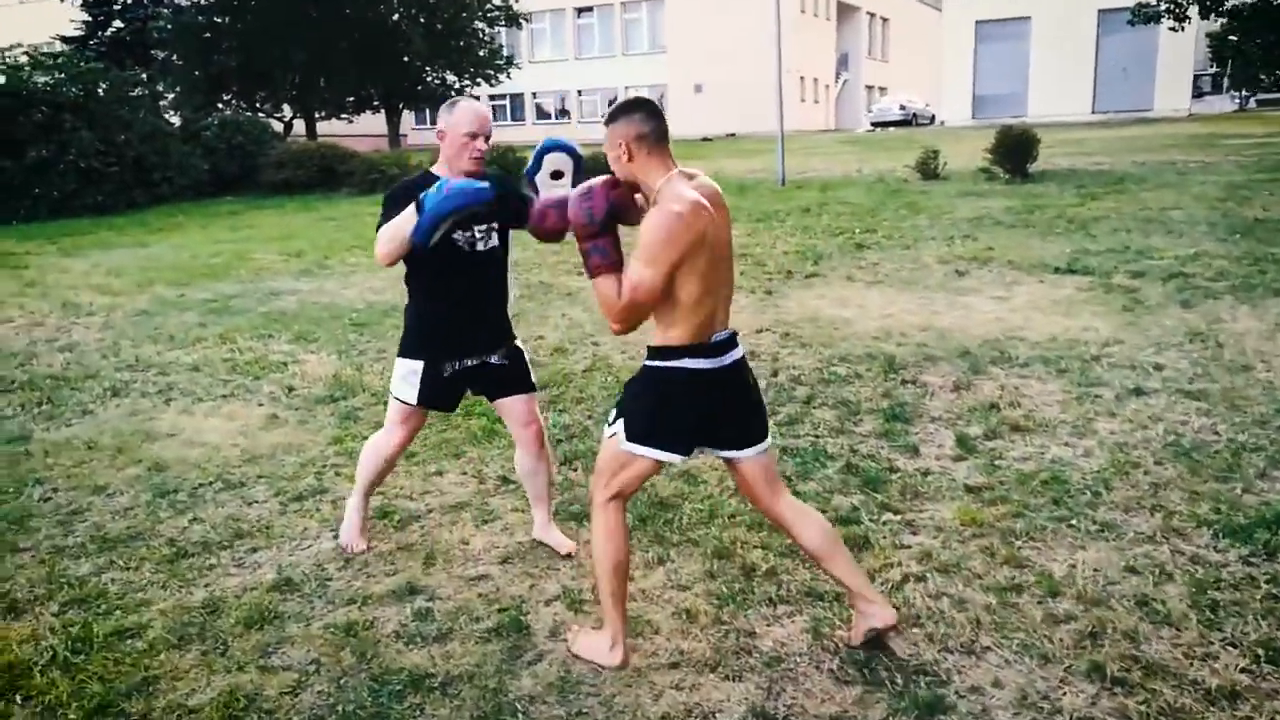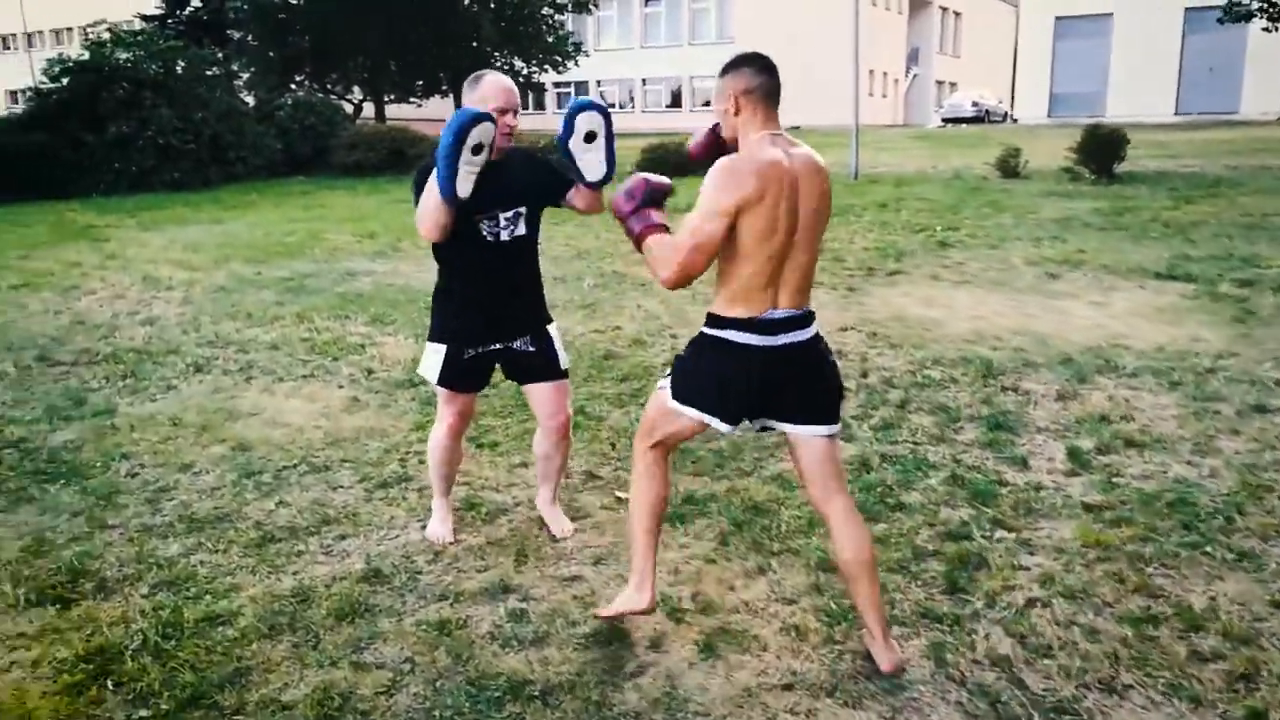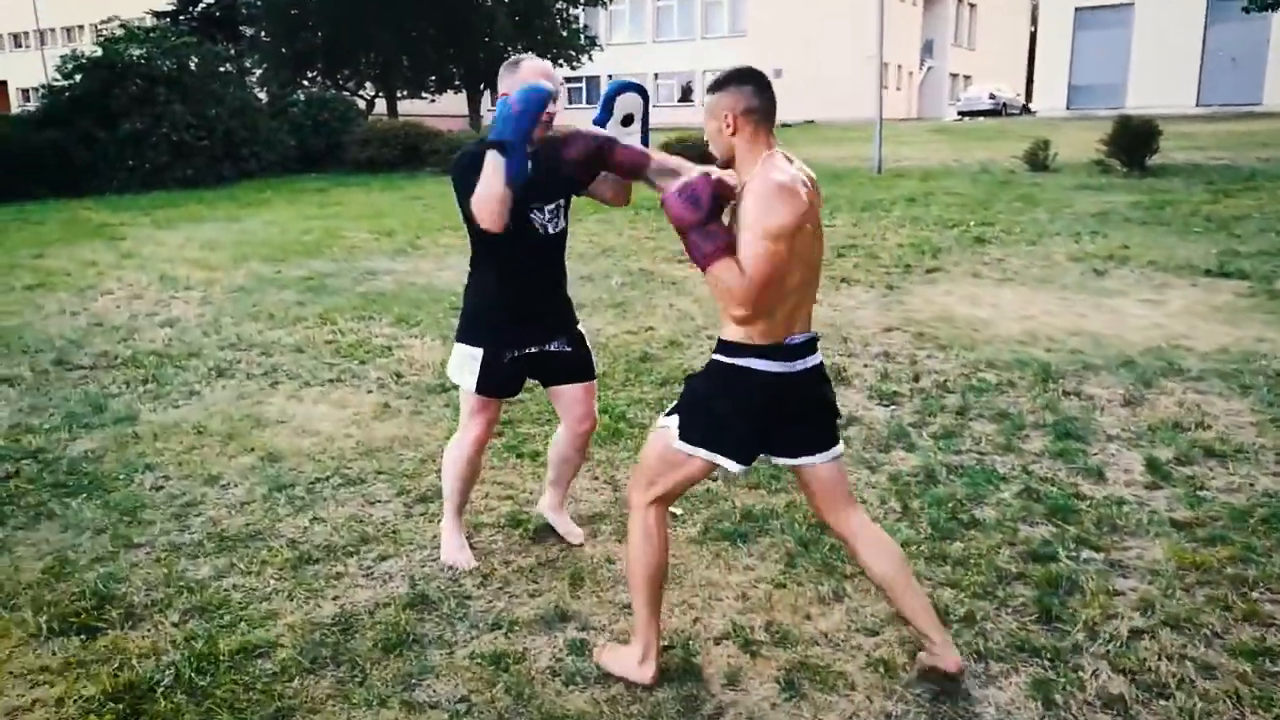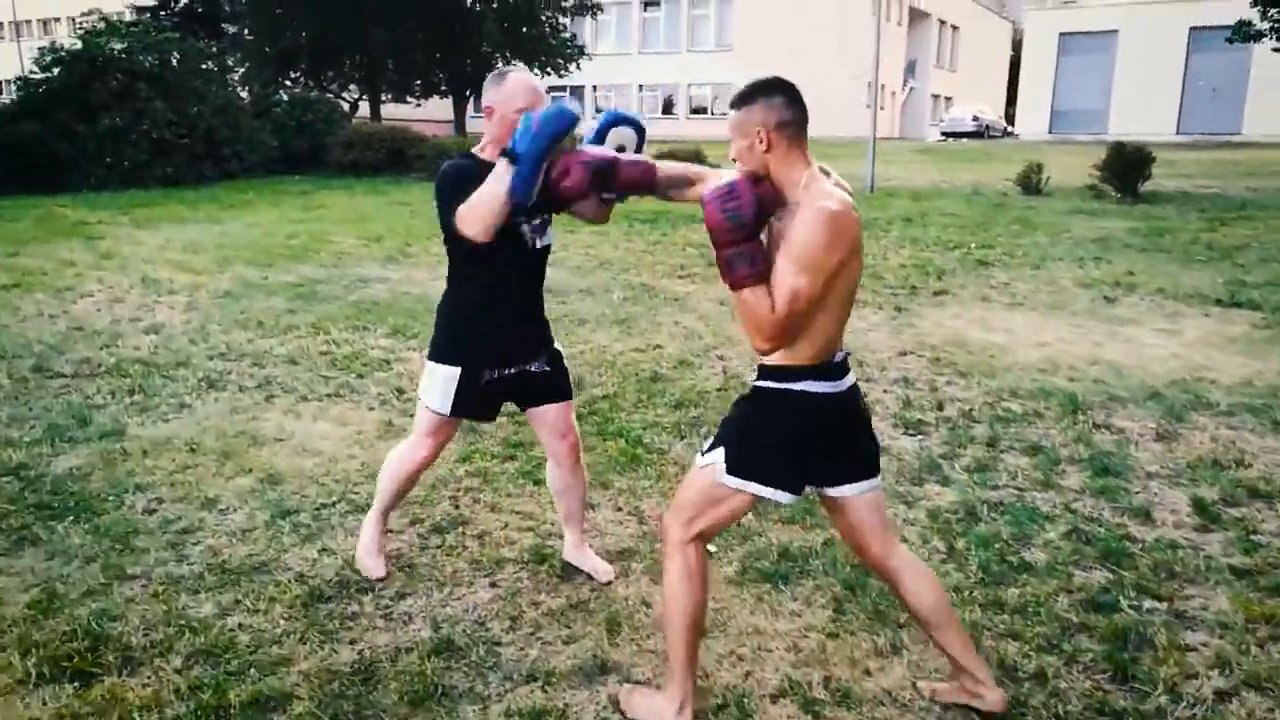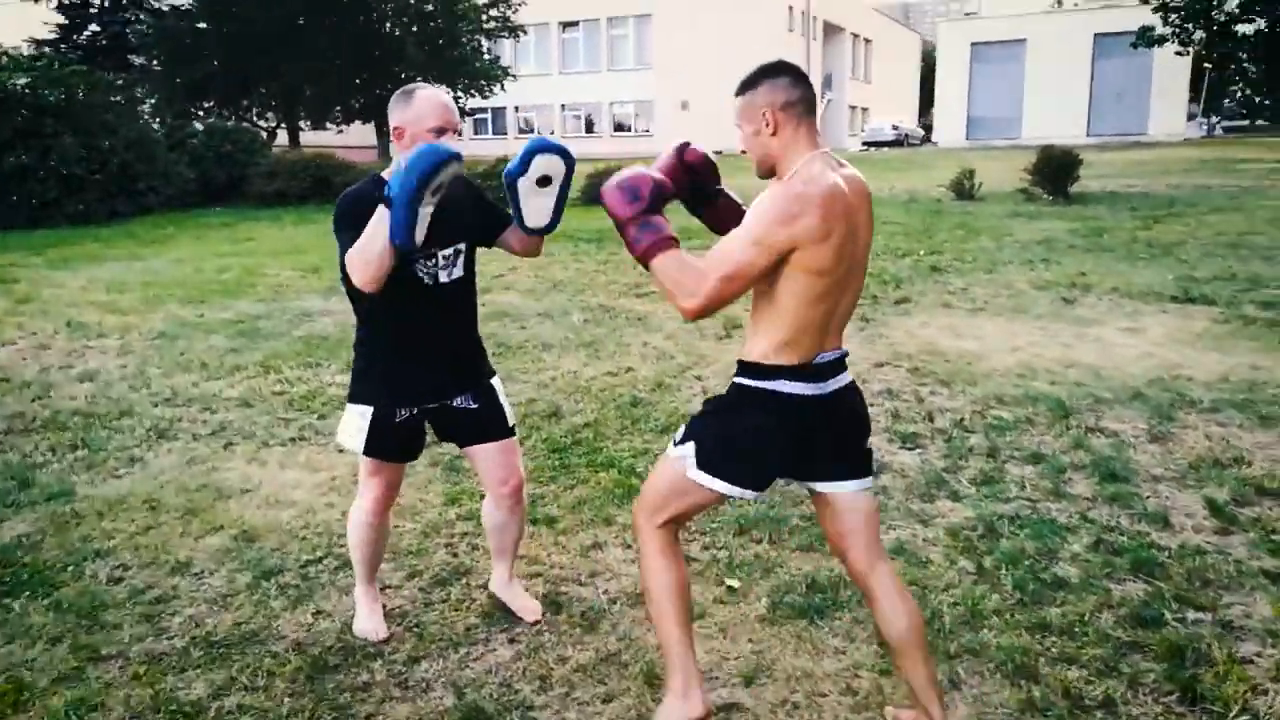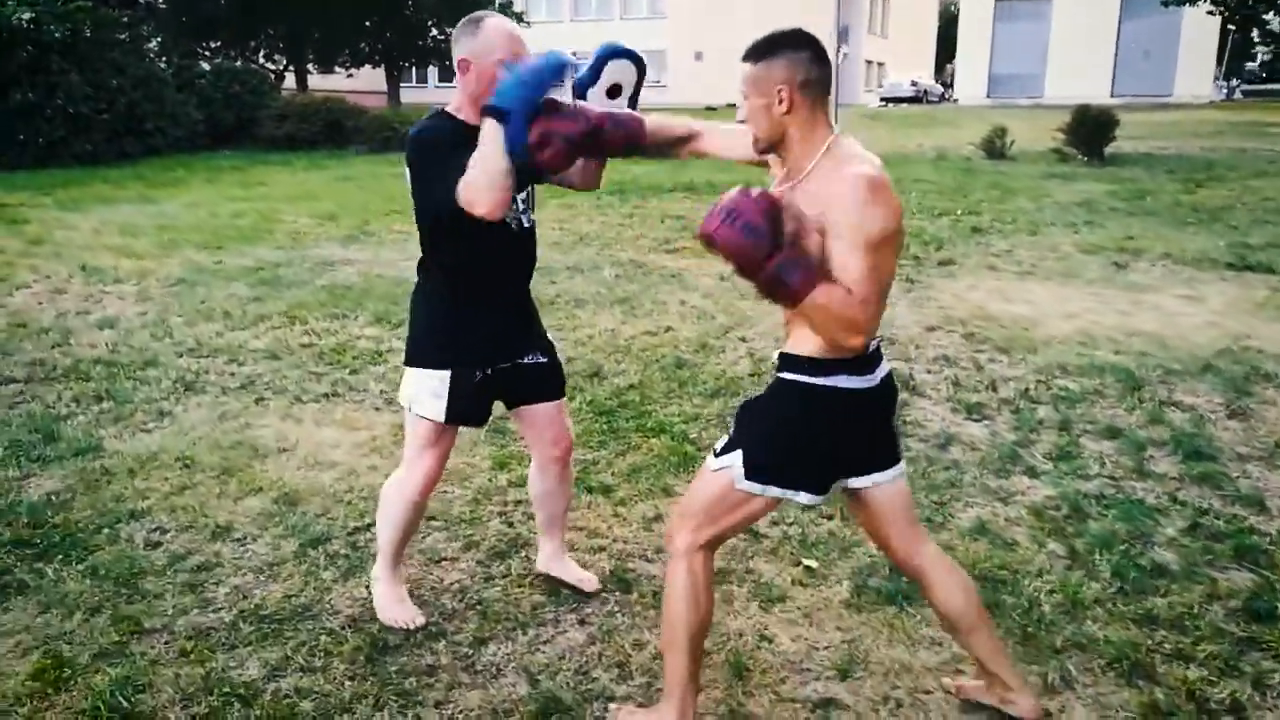
dt=0.4s
person 1, frame 1
left shoulder: (666, 216)
right shoulder: (702, 190)
left elbow: (621, 316)
left wrist: (595, 237)
left hip: (675, 378)
right hip: (728, 369)
left knee: (607, 496)
right knee: (773, 497)
left ankle: (610, 639)
right ankle: (870, 605)
person 1, frame 2
left shoulder: (734, 172)
right shoulder: (815, 165)
left elbow: (674, 271)
left wrist: (641, 217)
left hip: (730, 349)
right hip: (800, 347)
left knee: (651, 442)
right knee: (833, 494)
left ankle: (639, 587)
right ankle: (881, 641)
person 1, frame 3
left shoulder: (773, 193)
right shoulder: (791, 177)
left elbow: (742, 304)
right elbow: (718, 189)
left wrist: (699, 230)
left hip: (742, 378)
right hip: (803, 373)
left knee: (646, 496)
right knee: (843, 514)
left ankle: (642, 652)
right ankle: (938, 643)
person 1, frame 4
left shoulder: (821, 214)
right shoulder: (802, 183)
left elbow: (766, 333)
right elbow: (700, 182)
left wrist: (735, 244)
right wrist: (614, 164)
left hip: (785, 405)
right hip: (834, 397)
left knee: (682, 531)
right knee: (883, 548)
person 1, frame 5
left shoulder: (795, 198)
right shoulder: (849, 186)
left elbow: (695, 297)
left wrist: (639, 219)
right wrist: (706, 192)
left hip: (766, 403)
right hip: (834, 397)
left knee: (654, 519)
right knee: (868, 562)
person 1, frame 6
left shoulder: (857, 186)
right shoulder: (799, 153)
left elbow: (851, 327)
left wrist: (771, 262)
right wrist: (609, 123)
left hip: (813, 400)
right hip: (858, 392)
left knee: (687, 537)
right knee: (908, 544)
person 2, frame 1
left shoulder: (495, 189)
right shoulder: (411, 192)
left elbow: (547, 225)
right elbow: (385, 253)
left wrist: (559, 194)
right wrist: (426, 206)
left hip: (494, 339)
right hip: (431, 342)
left knee: (530, 430)
right knee: (398, 436)
left ankle: (543, 522)
right ankle: (356, 506)
person 2, frame 2
left shoulder: (530, 166)
right shoulder: (445, 170)
left elbow: (590, 202)
right elbow: (430, 231)
left wrist: (593, 157)
right wrist: (448, 165)
left hip: (527, 319)
right hip: (462, 324)
left knee: (556, 417)
right knee: (452, 421)
left ankle: (548, 502)
right ankle: (441, 504)
person 2, frame 3
left shoulder: (561, 153)
right shoulder: (476, 158)
left elbow: (614, 194)
right elbow: (492, 219)
right wrist: (503, 142)
left hip: (554, 317)
right hip: (492, 323)
left knee: (581, 419)
right knee: (476, 431)
left ankle: (552, 502)
right ankle: (451, 525)
person 2, frame 4
left shoulder: (537, 166)
right shoulder: (457, 175)
left elbow: (595, 211)
right elbow: (481, 228)
right wrist: (518, 160)
left hip: (528, 338)
right hip: (467, 342)
left knee: (565, 442)
right knee: (425, 448)
left ankle: (575, 544)
right ankle: (374, 526)
person 2, frame 5
left shoulder: (463, 192)
right shoulder: (360, 203)
left elbow: (526, 244)
right elbow: (366, 278)
right wrist: (398, 202)
left hip: (464, 370)
right hip: (389, 380)
left knee: (507, 481)
right knee: (376, 494)
left ankle: (503, 578)
right ankle: (365, 591)
person 2, frame 6
right shoulder: (434, 139)
left elbow: (583, 176)
right elbow: (485, 202)
right wrist: (501, 120)
left hip: (516, 325)
right hip: (446, 335)
left knee: (555, 442)
right knee: (423, 466)
left ankle: (552, 548)
